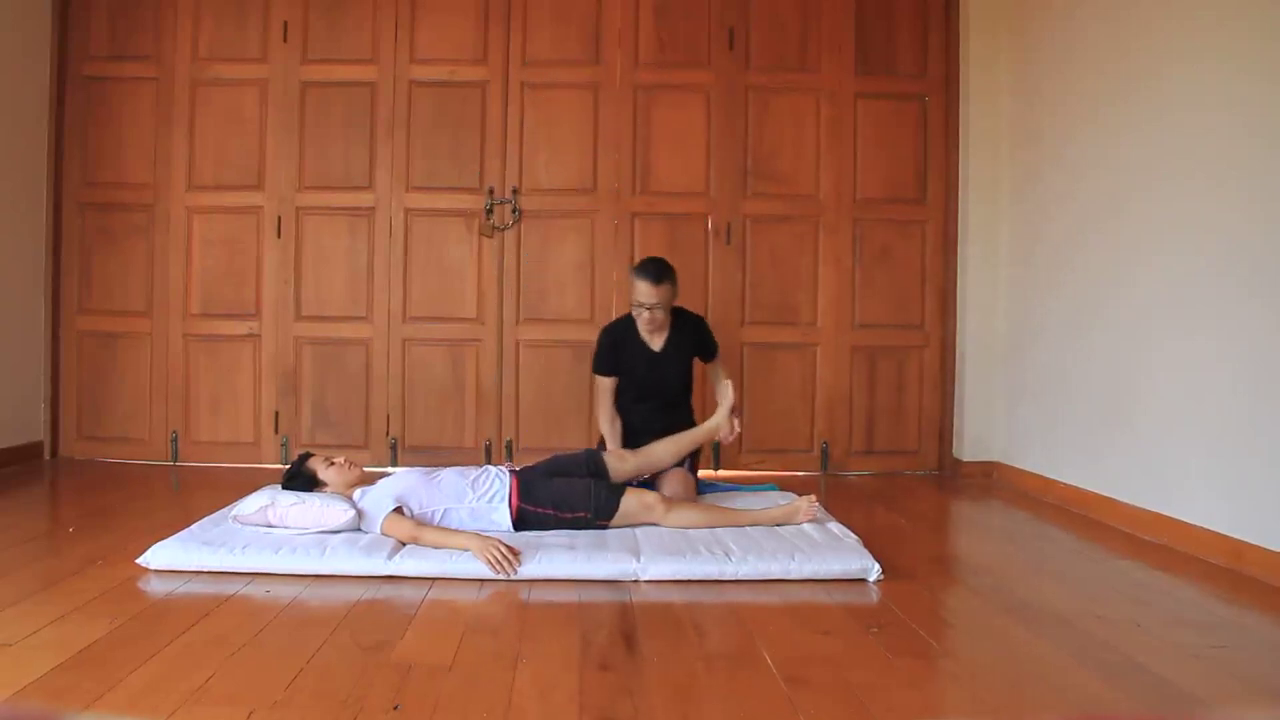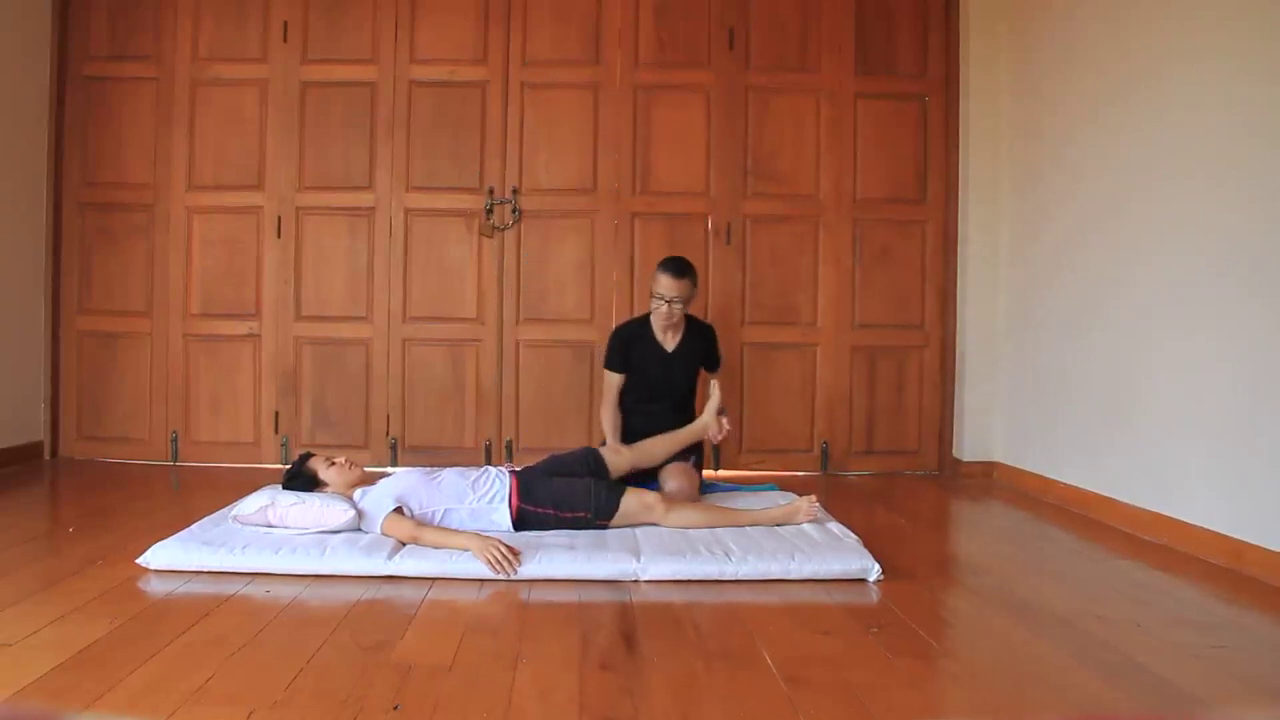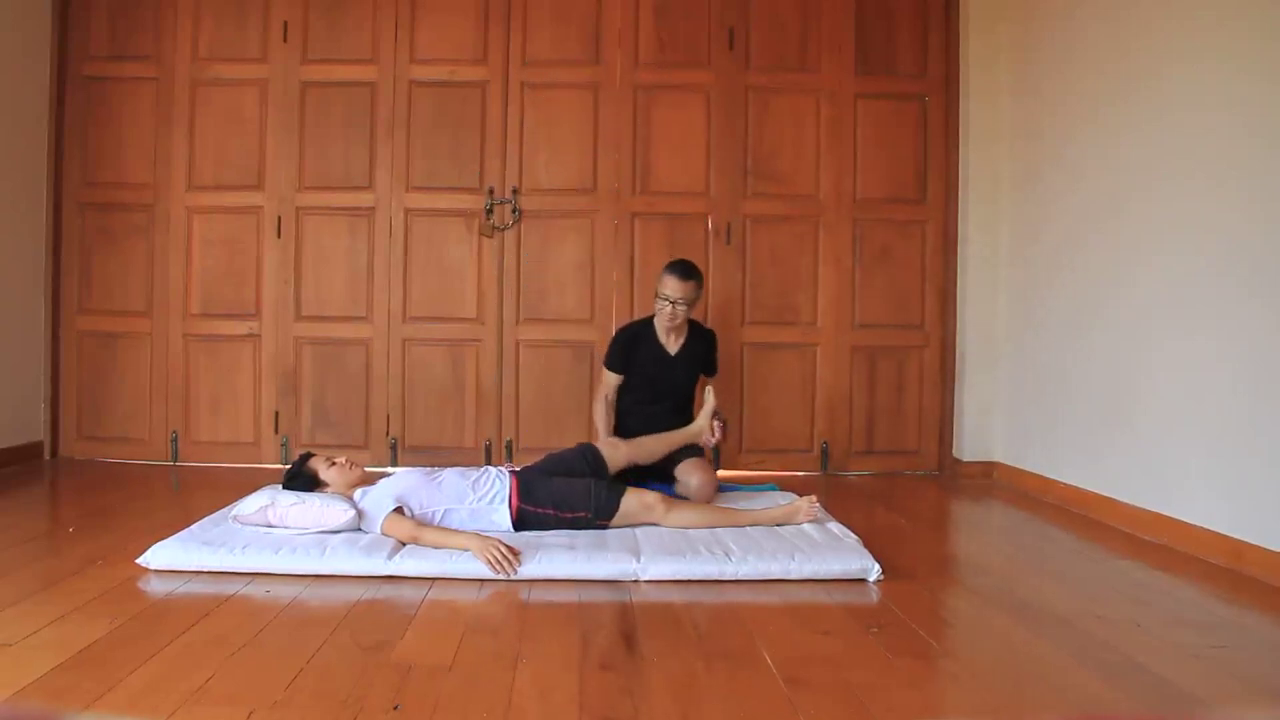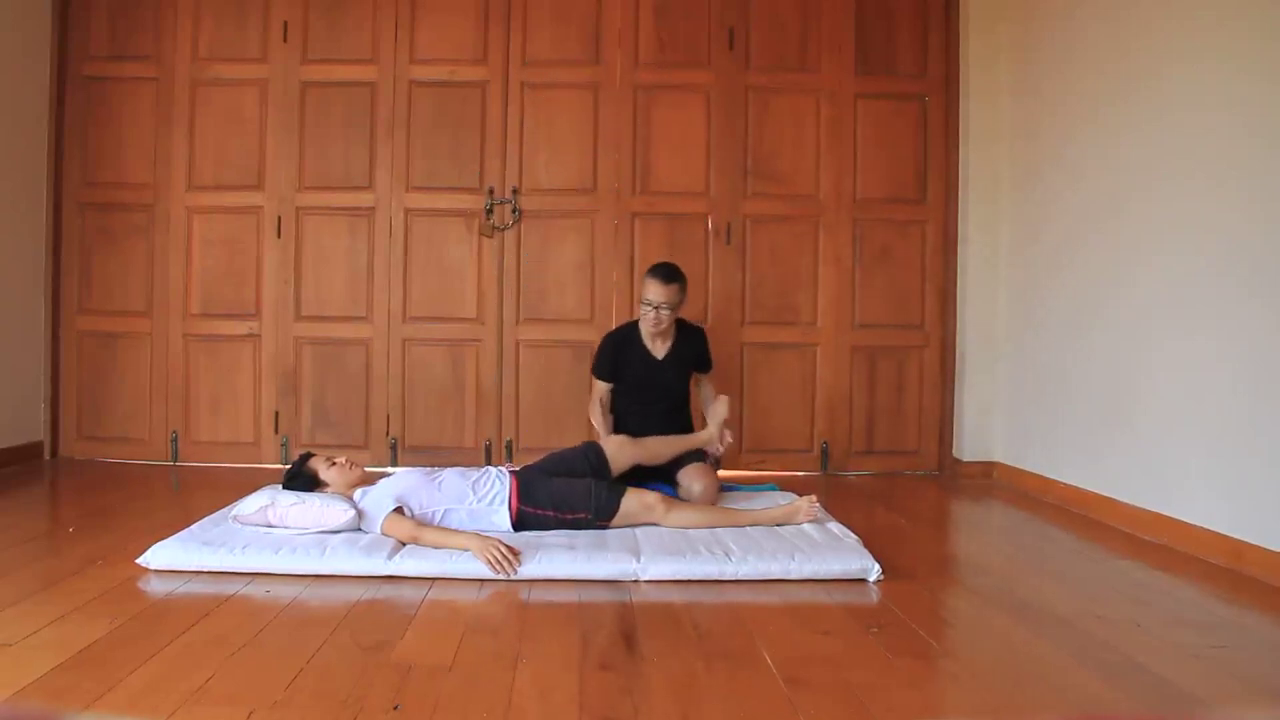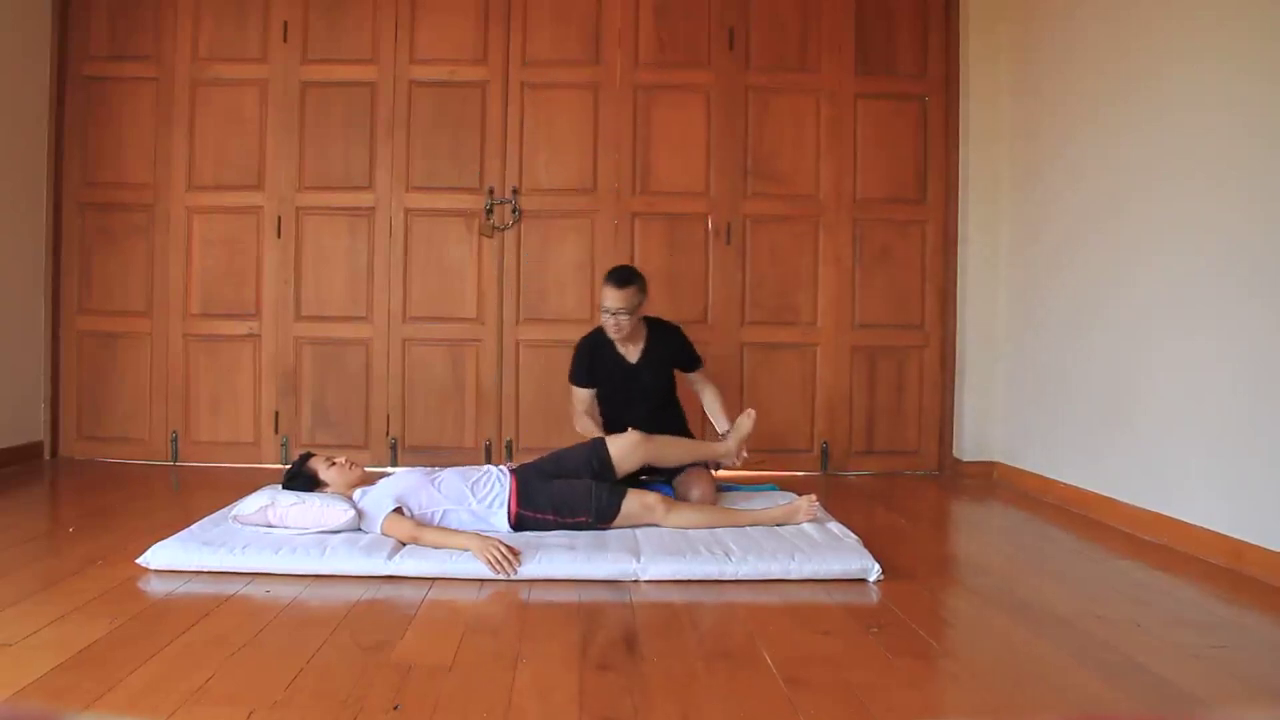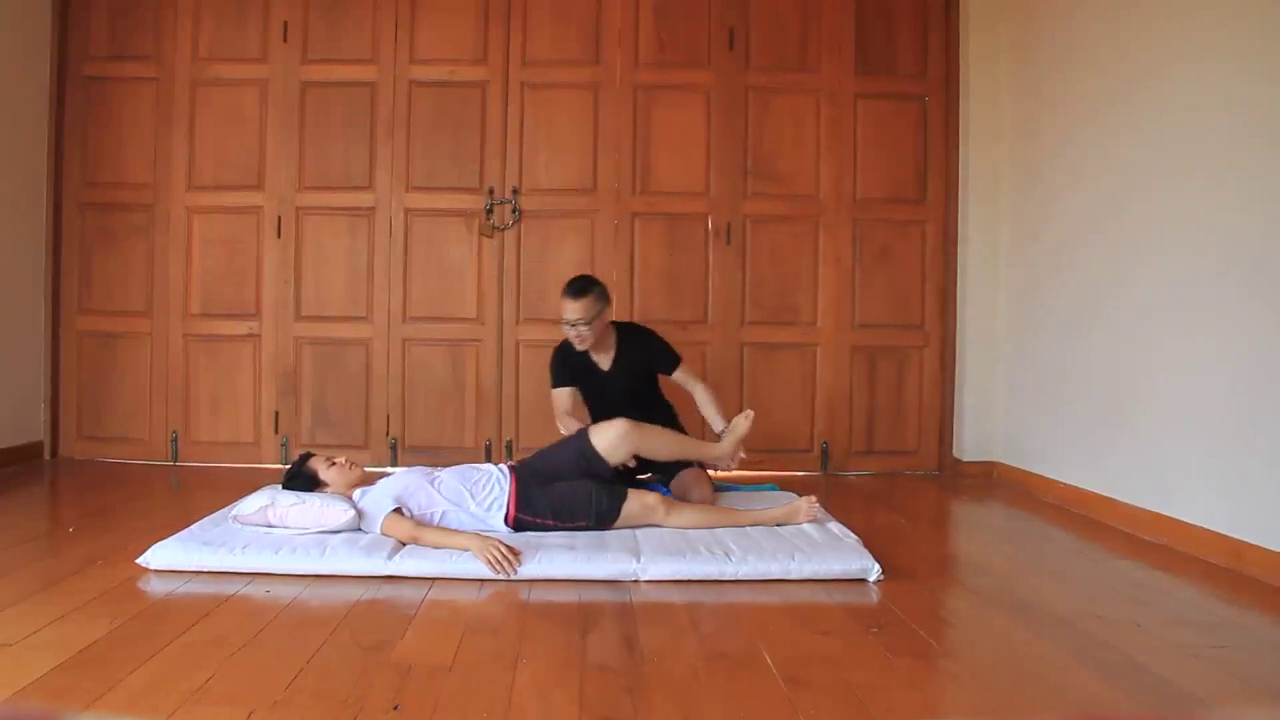
dt=0.2s
person 1, frame 1
left shoulder: (382, 484)
right shoulder: (369, 507)
right elbow: (415, 532)
right wrist: (474, 541)
left hip: (515, 479)
right hip: (517, 509)
left knee: (628, 459)
right knee: (651, 506)
left ankle: (713, 425)
right ankle: (774, 518)
person 1, frame 2
left shoulder: (382, 482)
right shoulder: (369, 507)
right elbow: (414, 532)
right wrist: (474, 541)
left hip: (515, 479)
right hip: (518, 508)
left knee: (622, 452)
right knee: (651, 506)
left ankle: (703, 425)
right ankle: (773, 517)
person 1, frame 3
left shoulder: (382, 481)
right shoulder: (369, 508)
right elbow: (414, 532)
right wrist: (474, 540)
left hip: (516, 479)
right hip: (519, 507)
left knee: (618, 448)
right knee: (653, 506)
left ankle: (694, 430)
right ankle: (773, 518)
person 1, frame 4
left shoulder: (383, 481)
right shoulder: (370, 507)
right elbow: (413, 533)
right wrist: (474, 539)
left hip: (515, 479)
right hip: (519, 508)
left knee: (622, 444)
right knee: (652, 506)
left ankle: (703, 437)
right ankle: (773, 517)
person 1, frame 5
left shoulder: (384, 481)
right shoulder: (369, 507)
right elbow: (415, 533)
right wrist: (474, 541)
left hip: (514, 477)
right hip: (517, 510)
left knee: (631, 443)
right knee: (653, 506)
left ankle: (721, 448)
right ankle: (775, 516)
person 1, frame 6
left shoulder: (385, 483)
right shoulder: (369, 507)
right elbow: (415, 533)
right wrist: (474, 540)
left hip: (514, 476)
right hip: (517, 510)
left knee: (620, 431)
right knee: (654, 507)
left ankle: (717, 450)
right ankle: (773, 517)
person 2, frame 1
left shoulder: (693, 327)
right shoulder: (613, 336)
left elbow: (715, 368)
right elbow: (606, 403)
left hip: (676, 431)
right hip: (626, 432)
left knee: (675, 494)
left ankle: (658, 480)
right ankle: (633, 482)
person 2, frame 2
left shoulder: (703, 336)
right shoulder: (626, 335)
left elbow: (714, 381)
right elbow: (610, 399)
left wrist: (717, 416)
right hip: (630, 436)
left knee: (678, 490)
left ankle: (658, 480)
right ankle: (642, 481)
person 2, frame 3
left shoulder: (704, 340)
right shoulder: (629, 337)
right elbow: (605, 397)
right hip: (628, 438)
left knee: (702, 487)
left ankle: (661, 487)
right ankle: (643, 484)
person 2, frame 4
left shoulder: (694, 339)
right shoulder: (616, 342)
left elbow: (704, 383)
right elbow: (598, 401)
left knee: (704, 492)
left ankle: (666, 484)
right ankle: (644, 485)
person 2, frame 5
left shoulder: (669, 337)
right shoulder: (589, 348)
left elbow: (703, 386)
right elbow: (581, 414)
left wrist: (727, 434)
left hip: (672, 436)
left knee: (701, 496)
left ankle: (664, 483)
right ankle: (638, 485)
person 2, frame 6
left shoulder: (641, 340)
right shoulder: (564, 356)
left elbow: (694, 385)
right elbow: (564, 417)
left wrist: (723, 433)
left knee: (700, 495)
left ankle: (662, 481)
